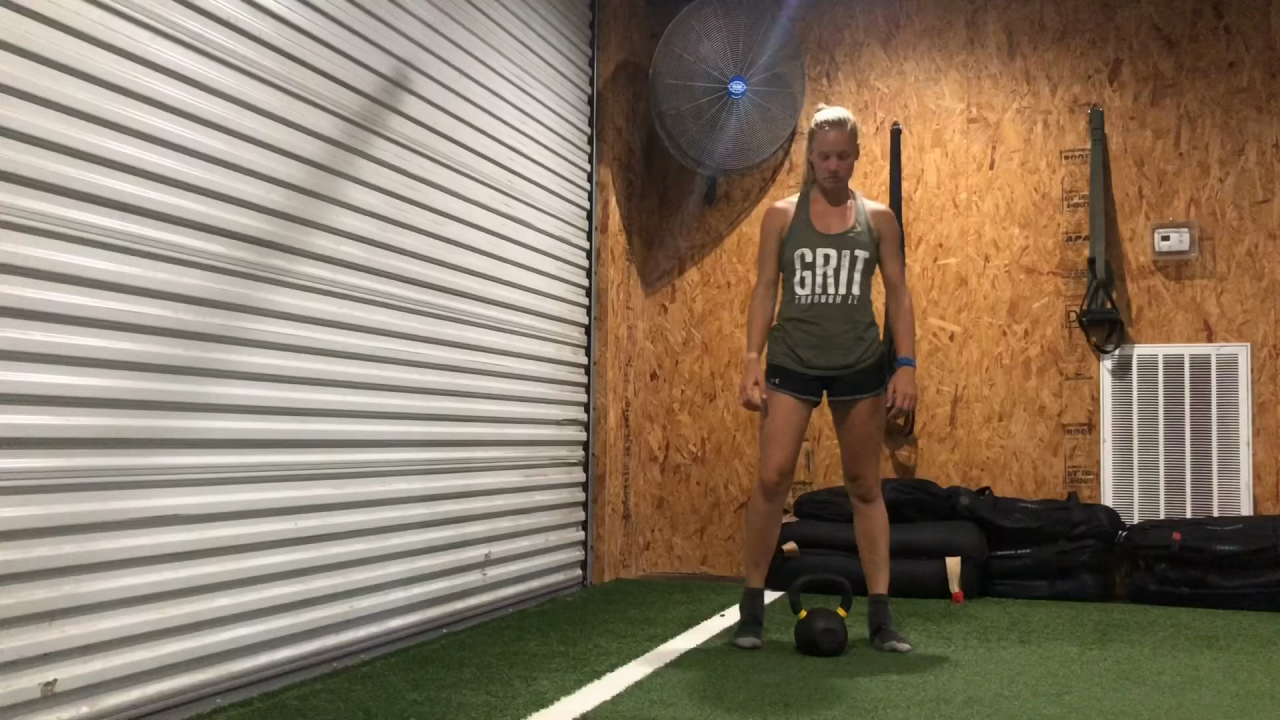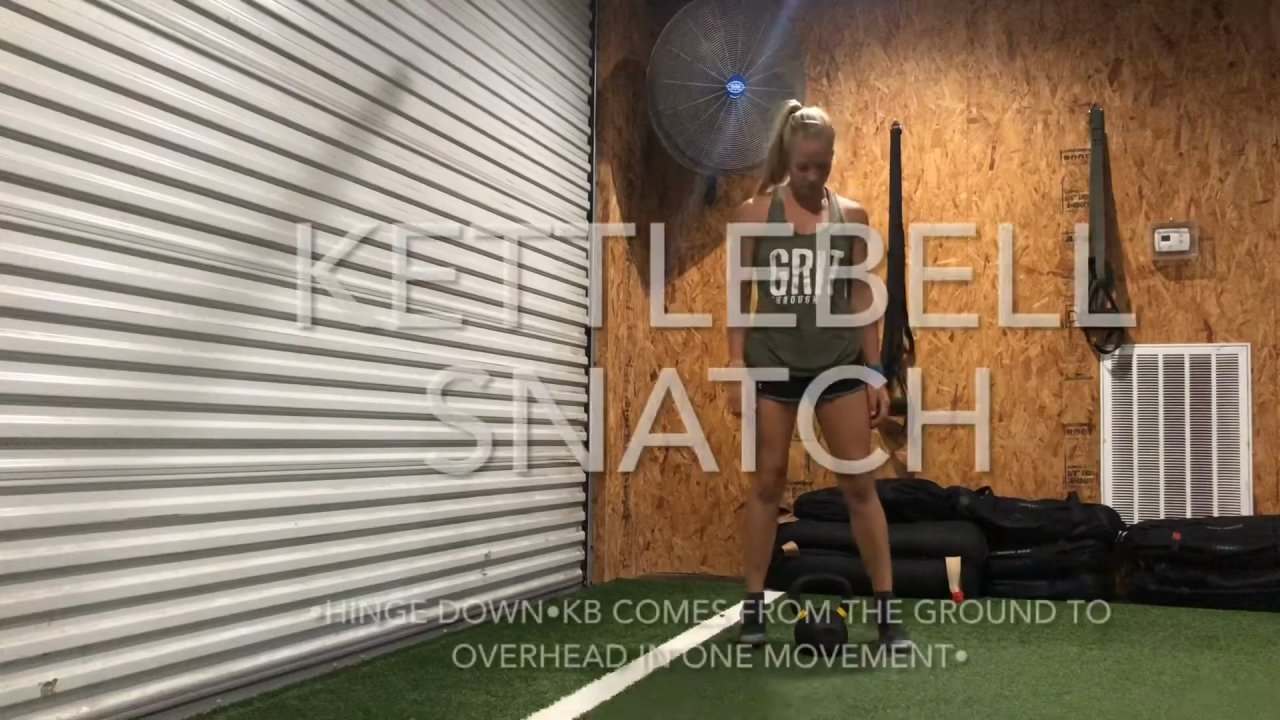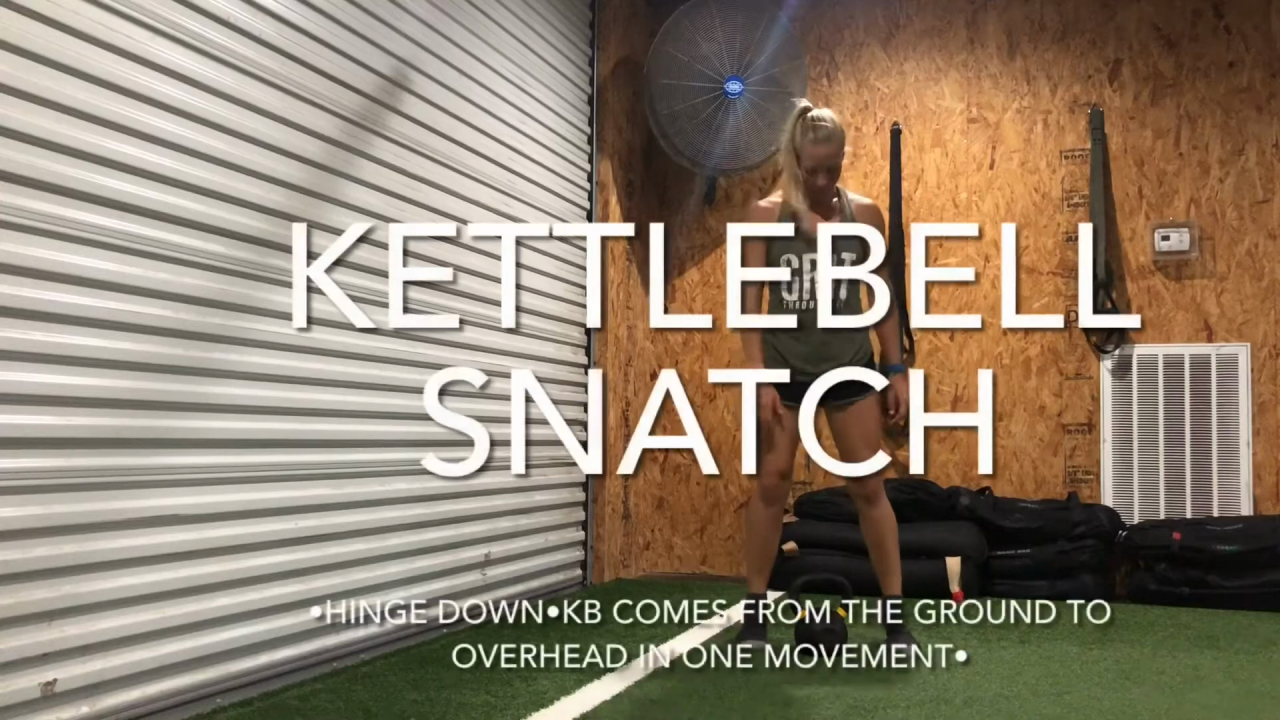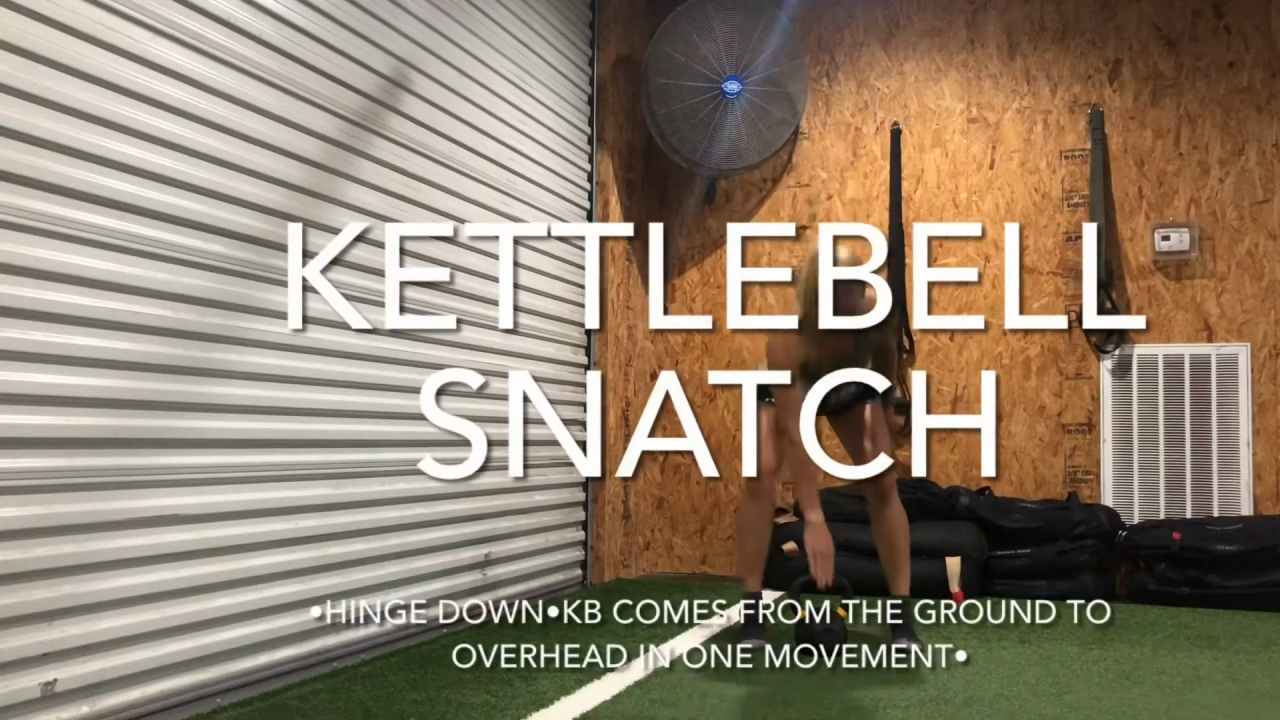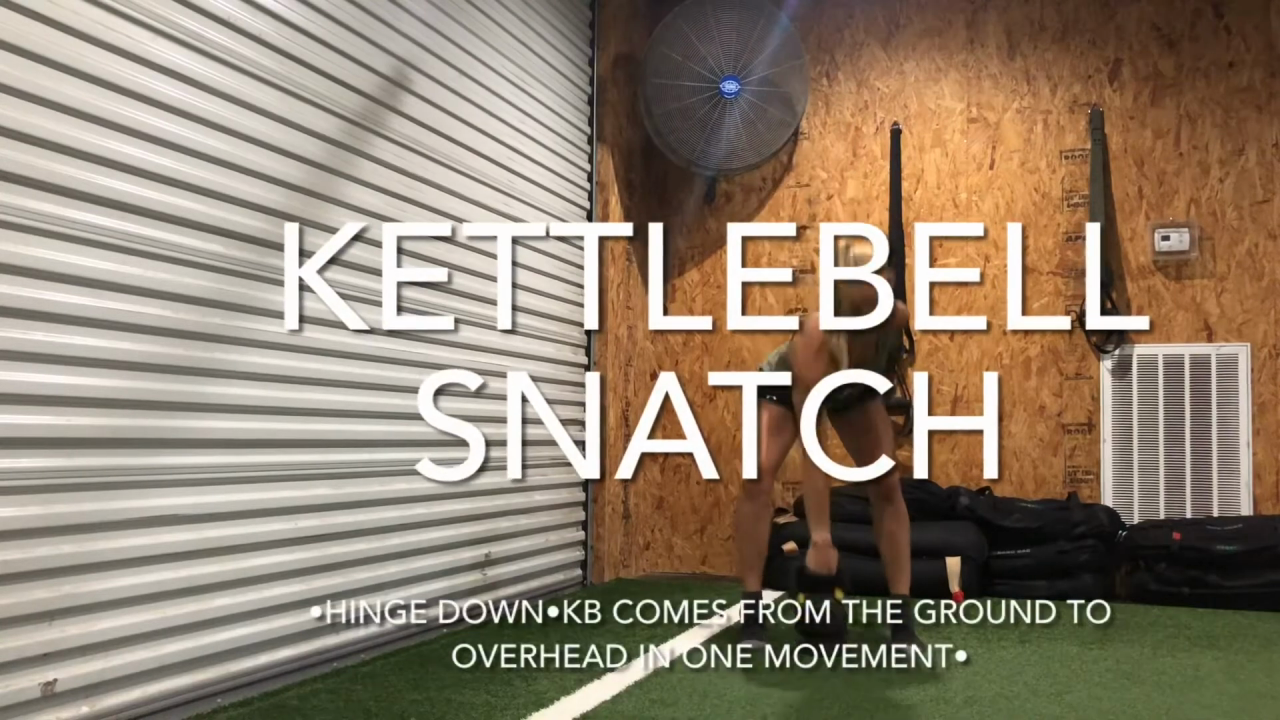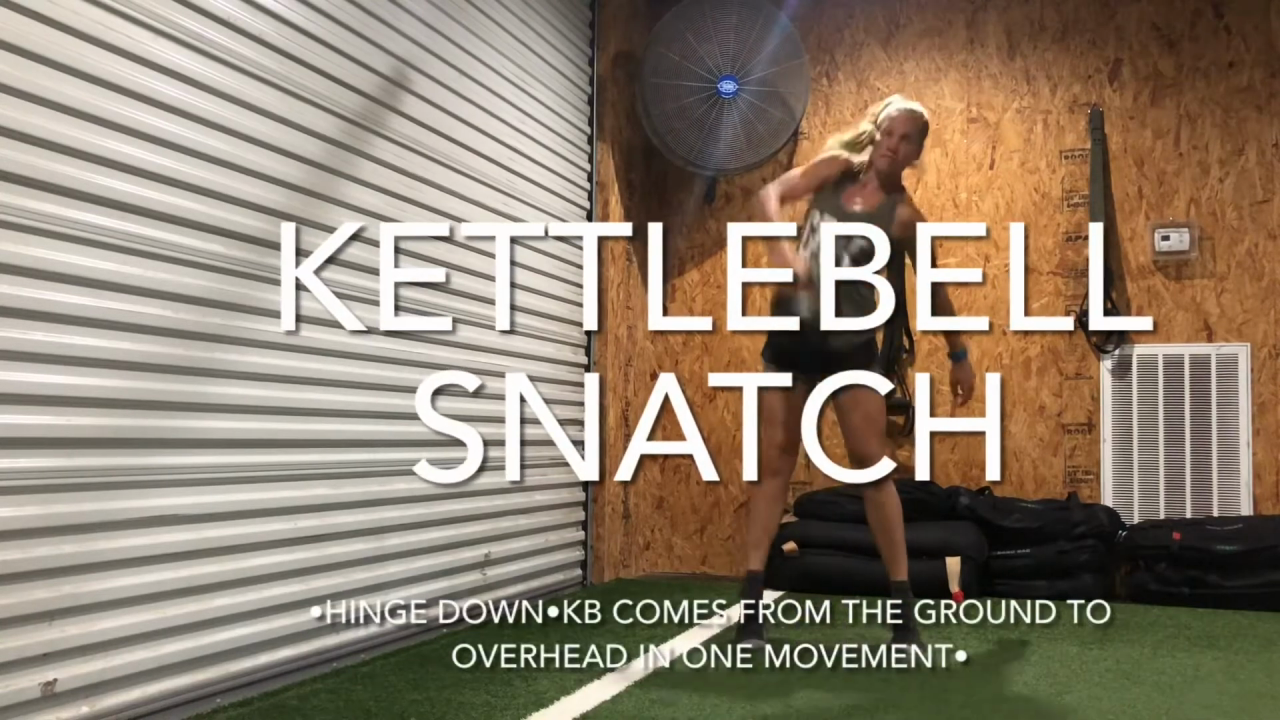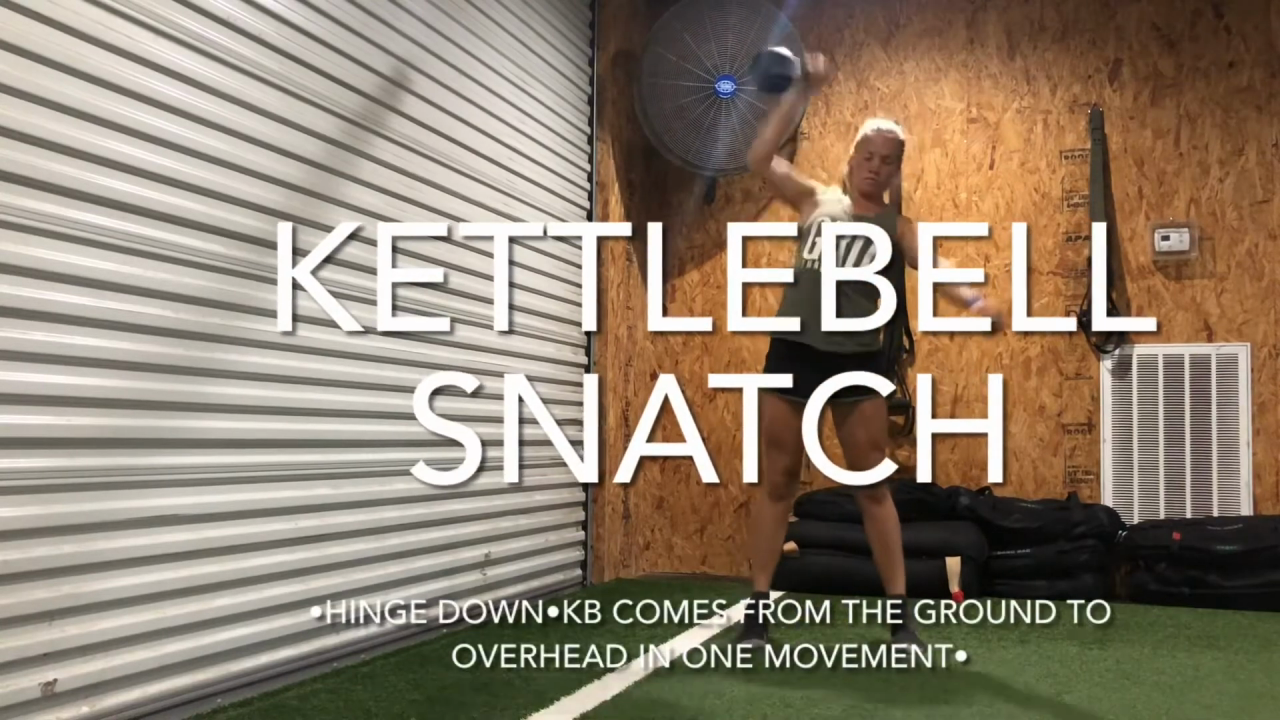
dt=0.4s
person 1, frame 1
left shoulder: (878, 219)
right shoulder: (781, 215)
left elbow: (898, 293)
right elbow: (764, 290)
left wrist: (906, 364)
right wrist: (752, 360)
left hip: (860, 365)
right hip: (791, 362)
left knee: (864, 485)
right knee: (772, 478)
left ankle: (880, 613)
right ankle: (752, 603)
person 1, frame 2
left shoulder: (852, 216)
right shoulder: (755, 213)
left elbow: (862, 297)
right elbow: (739, 293)
left wrist: (876, 372)
right wrist: (736, 365)
left hip: (839, 364)
right hip: (774, 364)
left knee: (859, 484)
right knee: (768, 483)
left ankle: (887, 610)
right ankle: (754, 608)
person 1, frame 3
left shoulder: (865, 217)
right shoulder: (764, 216)
left elbow: (884, 300)
right elbow: (750, 301)
left wrist: (896, 370)
right wrist: (756, 375)
left hip: (850, 367)
right hip: (783, 367)
left knee: (869, 488)
right knee: (771, 485)
left ankle: (896, 616)
right ankle: (754, 611)
person 1, frame 4
left shoulder: (878, 312)
right shoulder: (788, 332)
left elbow: (885, 369)
right elbow: (795, 434)
left wrist: (883, 417)
right wrist: (813, 520)
left hip: (849, 391)
right hip: (783, 390)
left knee: (882, 479)
right knee: (762, 473)
left ankle: (901, 615)
right ankle: (752, 611)
person 1, frame 5
left shoulder: (896, 317)
right shoulder: (816, 339)
left wrist: (879, 396)
right wrist: (820, 535)
left hip: (853, 387)
right hip: (787, 386)
left knee: (886, 481)
right knee: (758, 472)
left ankle: (901, 614)
right ankle: (752, 611)
person 1, frame 6
left shoulder: (903, 214)
right shoulder: (833, 169)
left elbow: (932, 288)
right elbow: (771, 197)
left wrist: (959, 355)
right wrist: (783, 249)
left hip: (851, 345)
right hip: (791, 335)
left knee: (871, 467)
right knee: (774, 460)
left ankle: (902, 602)
right ankle: (753, 594)
person 1, frame 7
left shoulder: (898, 227)
right shoulder: (819, 199)
left elbow: (937, 268)
right elbow: (758, 160)
left wrist: (979, 301)
right wrist: (798, 95)
left hip: (861, 357)
right hip: (795, 350)
left knee: (871, 484)
right knee: (779, 481)
left ankle: (900, 610)
right ankle: (757, 606)
